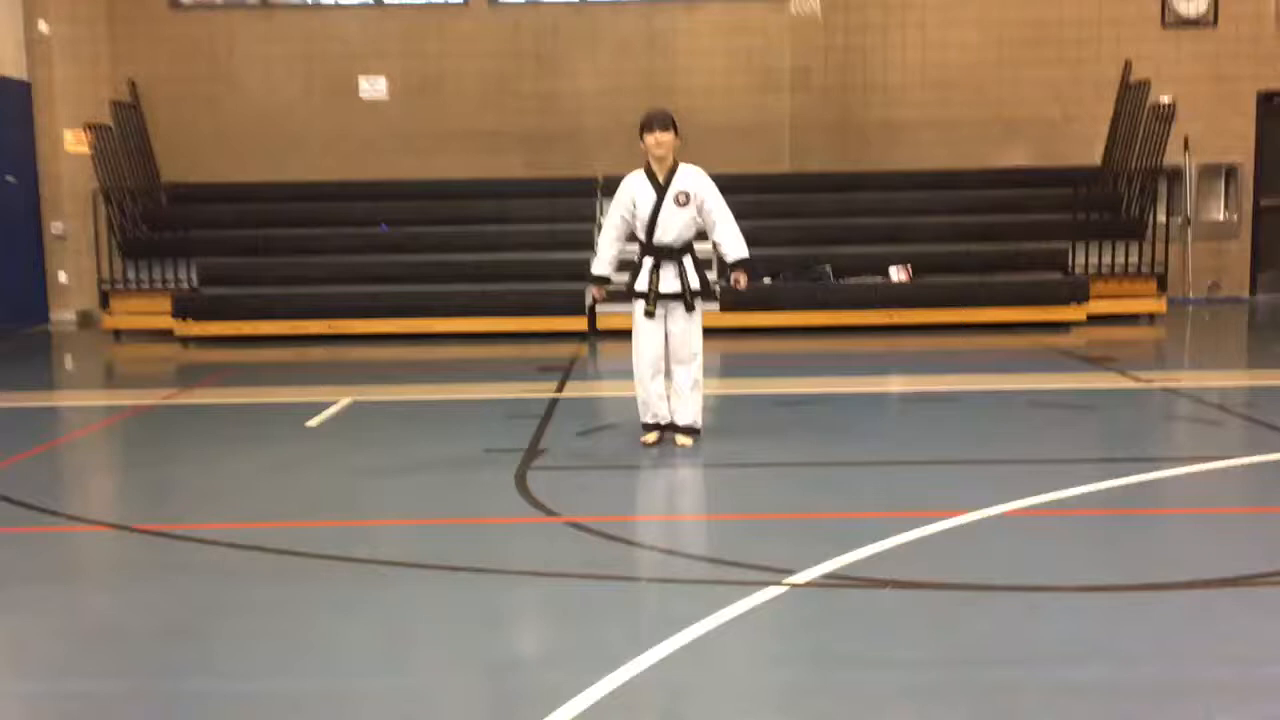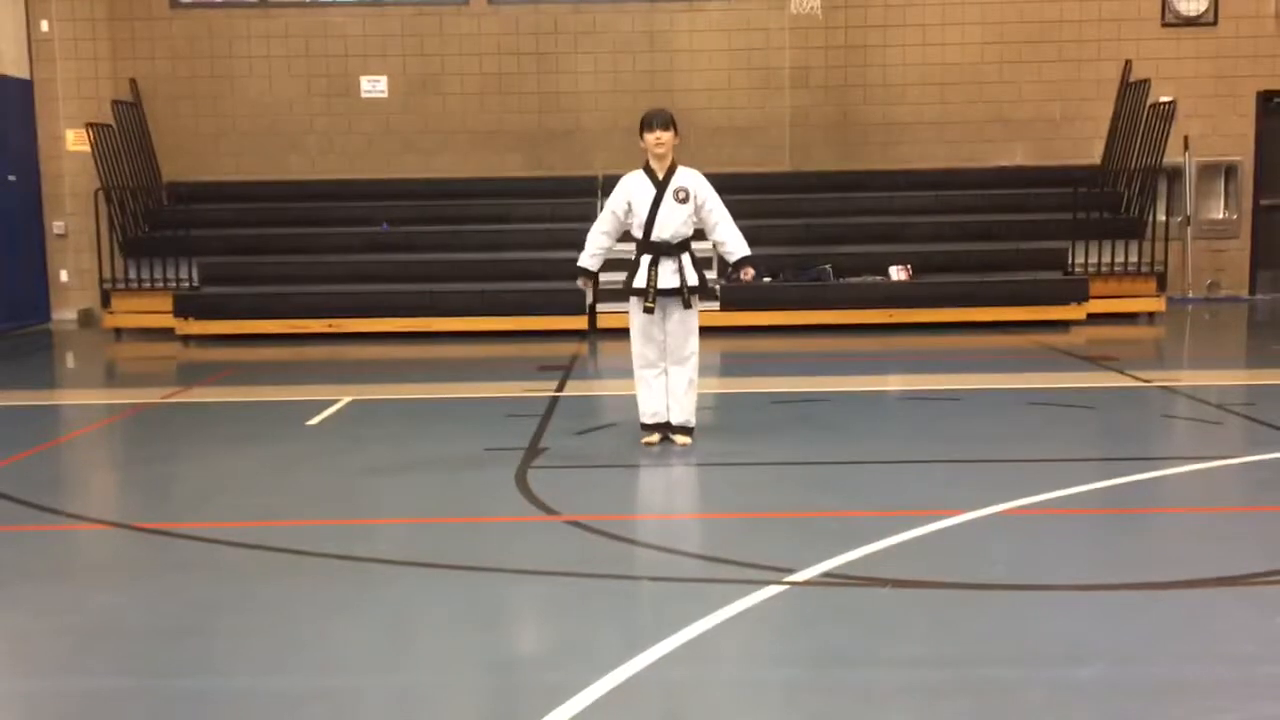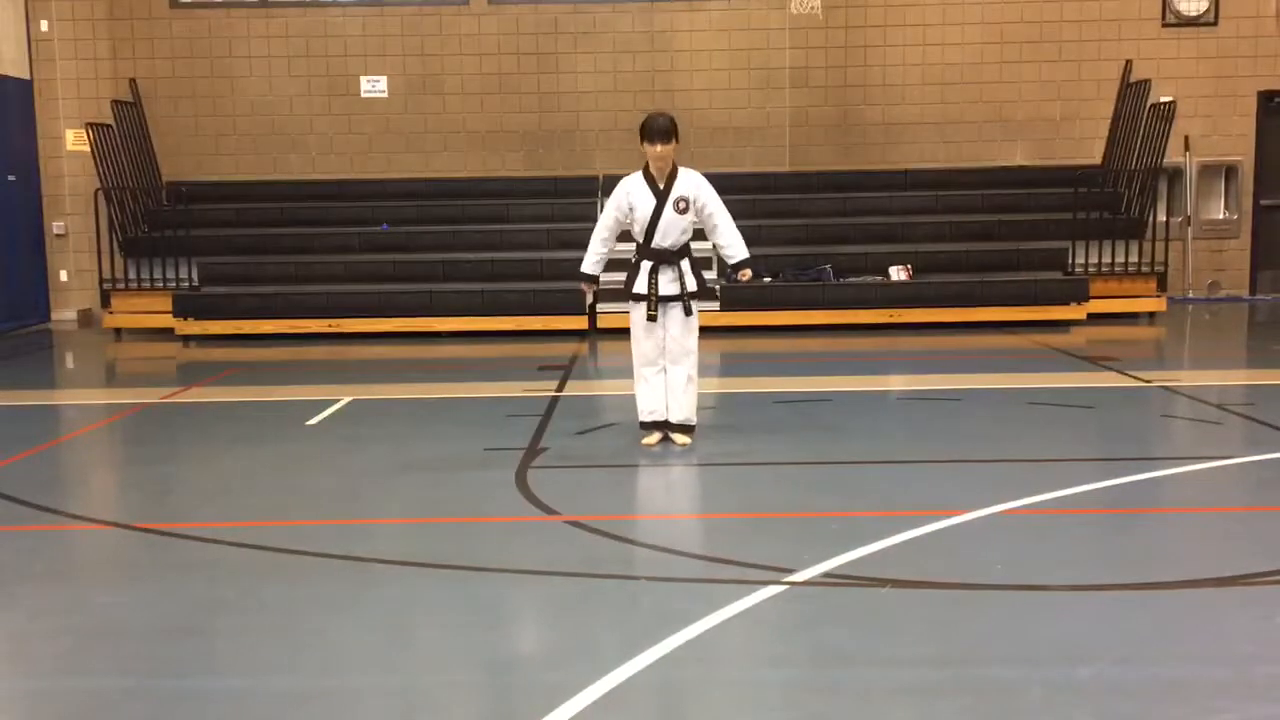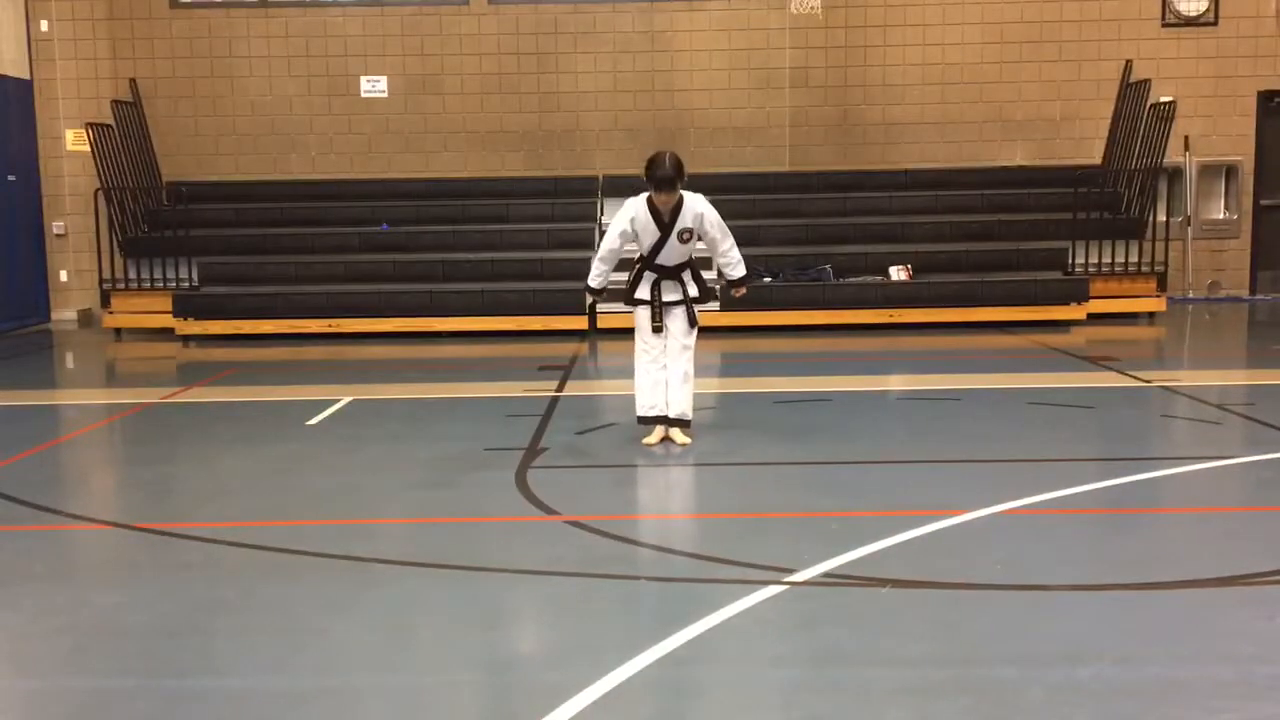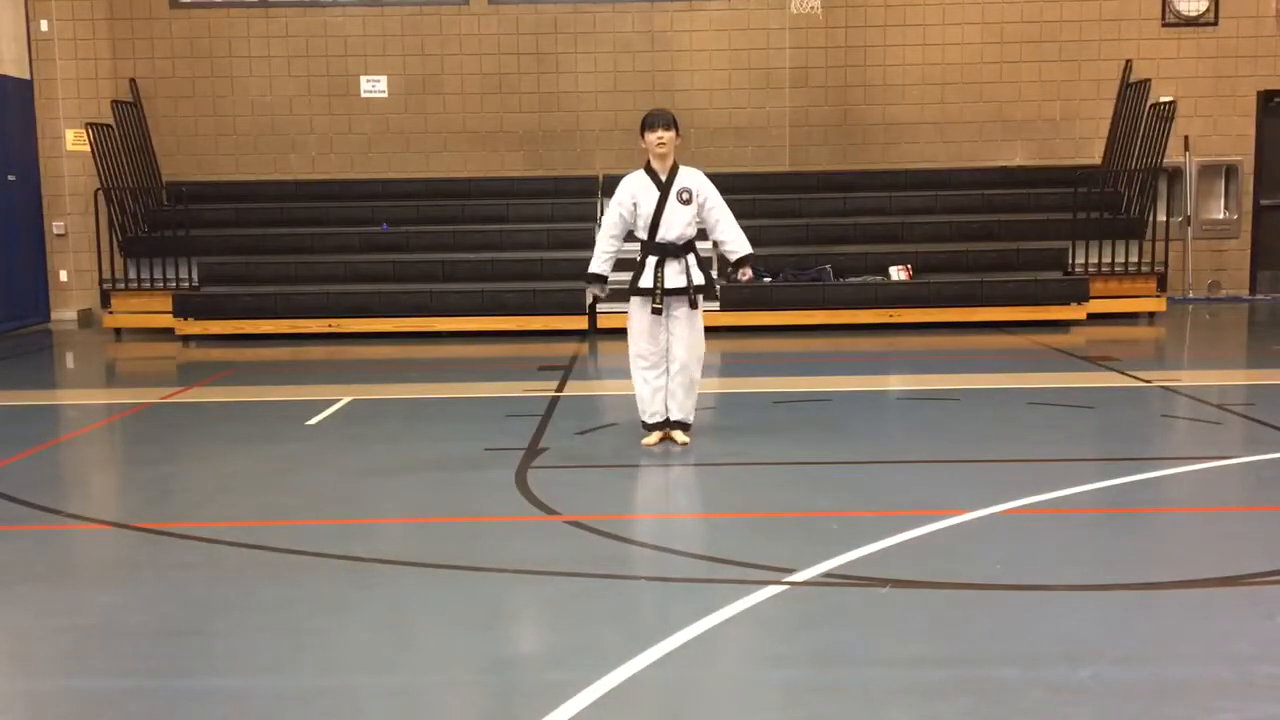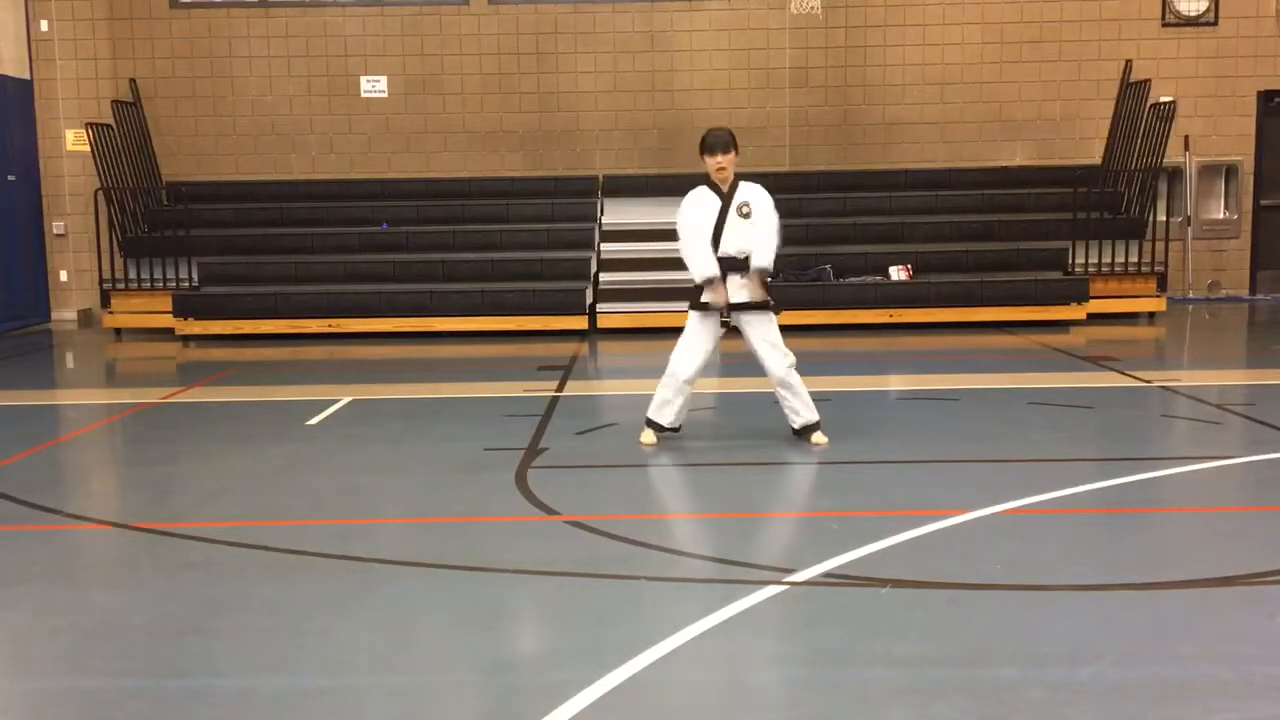
dt=0.7s
person 1, frame 1
left shoulder: (695, 178)
right shoulder: (632, 184)
left elbow: (721, 221)
right elbow: (613, 231)
left wrist: (737, 263)
right wrist: (600, 275)
left hip: (684, 274)
right hip: (648, 276)
left knee: (686, 355)
right knee: (647, 356)
left ankle: (685, 424)
right ankle: (654, 421)
person 1, frame 2
left shoulder: (693, 180)
right shoulder: (629, 184)
left elbow: (719, 222)
right elbow: (605, 227)
left wrist: (742, 260)
right wrist: (587, 267)
left hip: (682, 272)
right hip: (645, 273)
left knee: (682, 353)
right knee: (647, 353)
left ankle: (680, 423)
right ankle: (653, 422)
person 1, frame 3
left shoulder: (693, 182)
right shoulder: (629, 187)
left elbow: (719, 222)
right elbow: (605, 230)
left wrist: (740, 261)
right wrist: (590, 271)
left hip: (682, 275)
right hip: (645, 277)
left knee: (682, 354)
right knee: (647, 355)
left ankle: (680, 423)
right ankle: (655, 424)
person 1, frame 4
left shoulder: (698, 208)
right shoulder: (633, 210)
left elbow: (722, 243)
right elbow: (610, 248)
left wrist: (737, 278)
right wrist: (596, 285)
left hip: (683, 283)
right hip: (647, 285)
left knee: (681, 352)
right knee: (650, 353)
left ankle: (677, 421)
right ankle: (657, 421)
person 1, frame 5
left shoulder: (695, 179)
right shoulder: (632, 184)
left elbow: (721, 221)
right elbow: (611, 230)
left wrist: (741, 258)
right wrist: (598, 275)
left hip: (687, 271)
right hip: (650, 273)
left knee: (687, 353)
right knee: (646, 354)
left ankle: (677, 420)
right ankle: (655, 422)
person 1, frame 6
left shoulder: (754, 193)
right shoulder: (695, 198)
left elbow: (767, 233)
right elbow: (691, 244)
left wrist: (758, 275)
right wrist: (711, 284)
left hip: (749, 285)
right hip: (712, 288)
left knee: (778, 361)
right knee: (685, 361)
left ankle: (807, 423)
right ankle: (658, 422)
